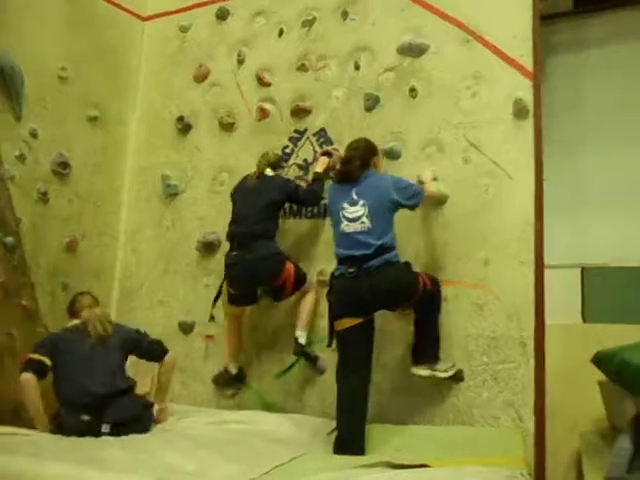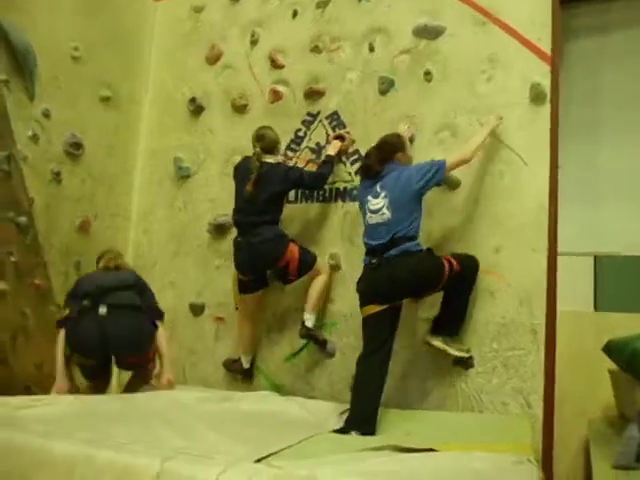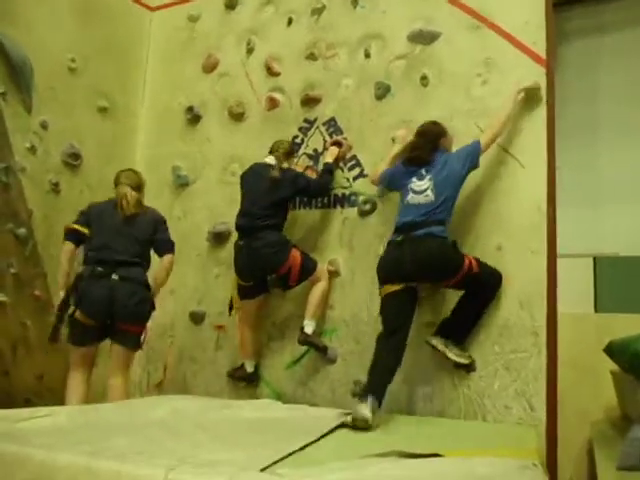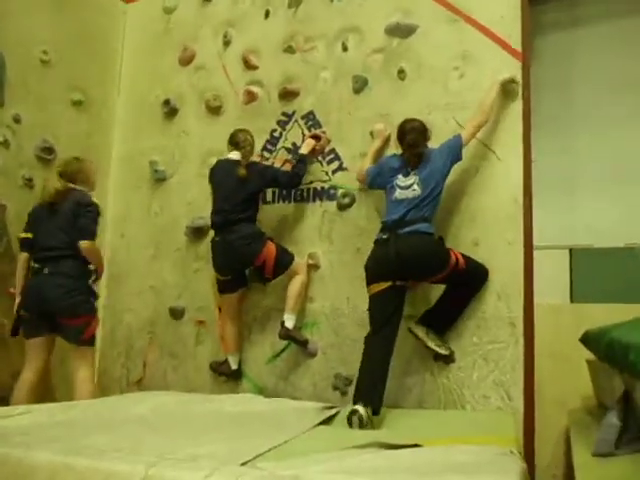
dt=0.7s
person 1, frame 1
left shoulder: (335, 190)
right shoulder: (387, 184)
right elbow: (436, 195)
right wrist: (428, 179)
left hip: (346, 287)
right hip: (386, 279)
left knee: (352, 370)
right knee: (430, 287)
left ankle: (347, 447)
right ankle: (426, 359)
person 1, frame 2
left shoulder: (367, 183)
right shoulder: (411, 175)
right elbow: (465, 156)
left wrist: (398, 139)
right wrist: (488, 128)
left hip: (373, 277)
right hip: (408, 268)
left knee: (373, 353)
right knee: (467, 265)
left ankle: (358, 426)
right ankle: (444, 333)
person 1, frame 3
left shoulder: (405, 170)
right shoulder: (456, 162)
left elbow: (376, 178)
right elbow: (495, 130)
left wrist: (398, 148)
right wrist: (519, 95)
left hip: (393, 256)
right hip: (431, 251)
left knee: (392, 333)
right knee: (490, 279)
left ankle: (368, 400)
right ankle: (448, 337)
person 1, frame 4
left shoulder: (390, 165)
right shoulder: (440, 157)
left elbow: (361, 176)
right elbow: (478, 121)
left wrist: (377, 143)
right wrist: (498, 86)
left hip: (382, 254)
right hip: (419, 248)
left knee: (380, 333)
right knee: (475, 274)
left ankle: (363, 405)
right ankle: (430, 326)
person 2, frame 1
left shoulder: (242, 185)
right shoulder: (281, 184)
right elbow: (312, 197)
right wrist: (319, 170)
left hip: (236, 260)
right hip: (265, 257)
left knee: (234, 318)
right knee: (309, 289)
left ankle: (233, 372)
right ankle: (301, 342)
person 2, frame 2
left shoulder: (242, 167)
right shoulder: (283, 172)
right elbow: (317, 179)
right wrist: (332, 152)
left hip: (243, 247)
right hip: (271, 242)
left knee: (247, 312)
right knee: (321, 270)
left ankle: (245, 364)
right ankle: (308, 325)
person 2, frame 3
left shoulder: (250, 172)
right shoulder: (290, 177)
right elbow: (322, 187)
right wrist: (330, 160)
left hip: (244, 251)
right hip: (272, 246)
left knee: (247, 317)
right knee: (322, 275)
left ankle: (249, 369)
right ankle: (308, 331)
person 2, frame 4
left shoulder: (217, 169)
right shoulder: (257, 171)
right elbow: (293, 179)
right wrist: (304, 152)
left hip: (221, 246)
right hip: (247, 240)
left knee: (228, 311)
right knee: (300, 269)
left ankle: (232, 365)
right ankle: (288, 325)
person 3, frame 1
left shoulder: (55, 341)
right shoulder: (121, 332)
left elbow: (27, 377)
right elbow: (168, 358)
left wrist: (42, 425)
right wrist: (160, 403)
left hip: (75, 429)
right hip: (125, 424)
person 3, frame 2
left shoulder: (82, 282)
right shoulder: (135, 279)
left elbow: (64, 328)
right elbow: (157, 323)
left wrist: (61, 377)
right wrist: (165, 369)
left hip: (85, 326)
right hip: (129, 323)
left knee: (97, 387)
right knee: (143, 372)
person 3, frame 3
left shoulder: (94, 210)
right shoulder: (153, 217)
left elbow: (69, 245)
right elbow: (167, 258)
left wrist: (63, 289)
right wrist: (151, 293)
left hip: (93, 289)
right hip: (132, 293)
left knee: (79, 369)
right knee: (118, 373)
person 3, frame 4
left shoulder: (40, 208)
right shoulder: (84, 201)
left elbow: (24, 254)
right elbow: (86, 244)
left wrist: (19, 294)
right wrist: (100, 268)
left hip: (36, 286)
right hip: (70, 287)
left knee: (33, 367)
right knee: (83, 365)
